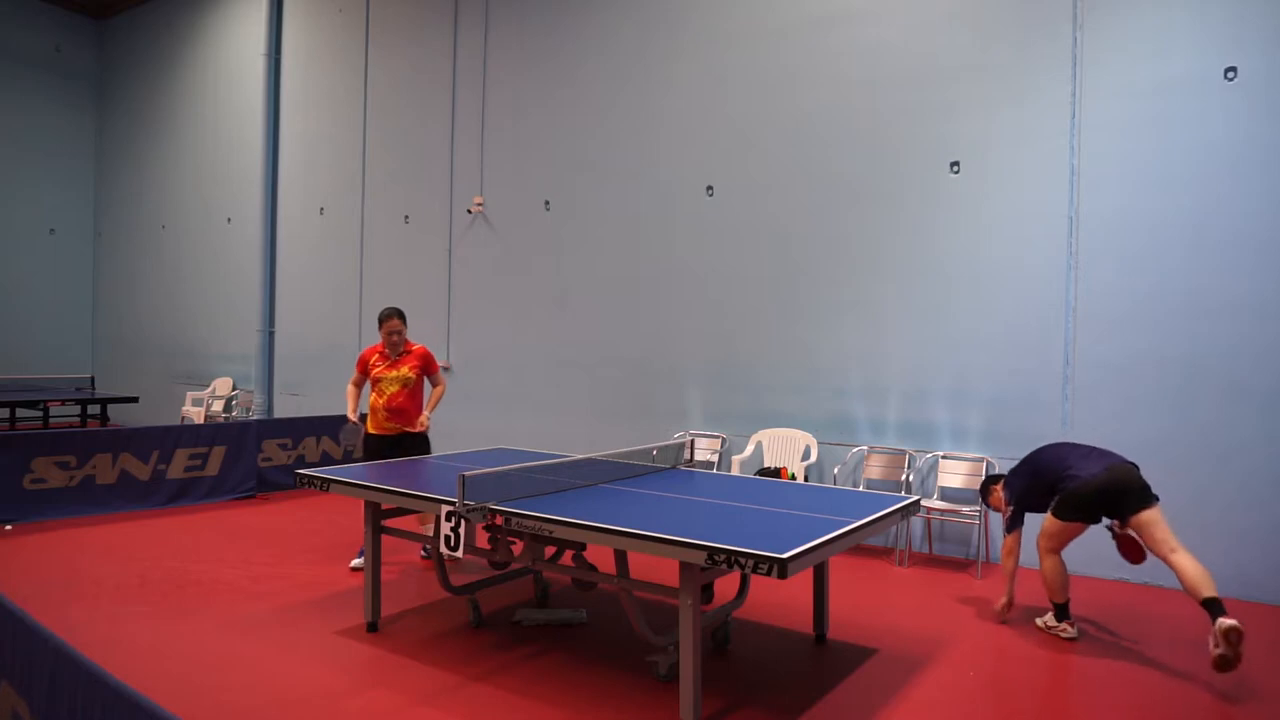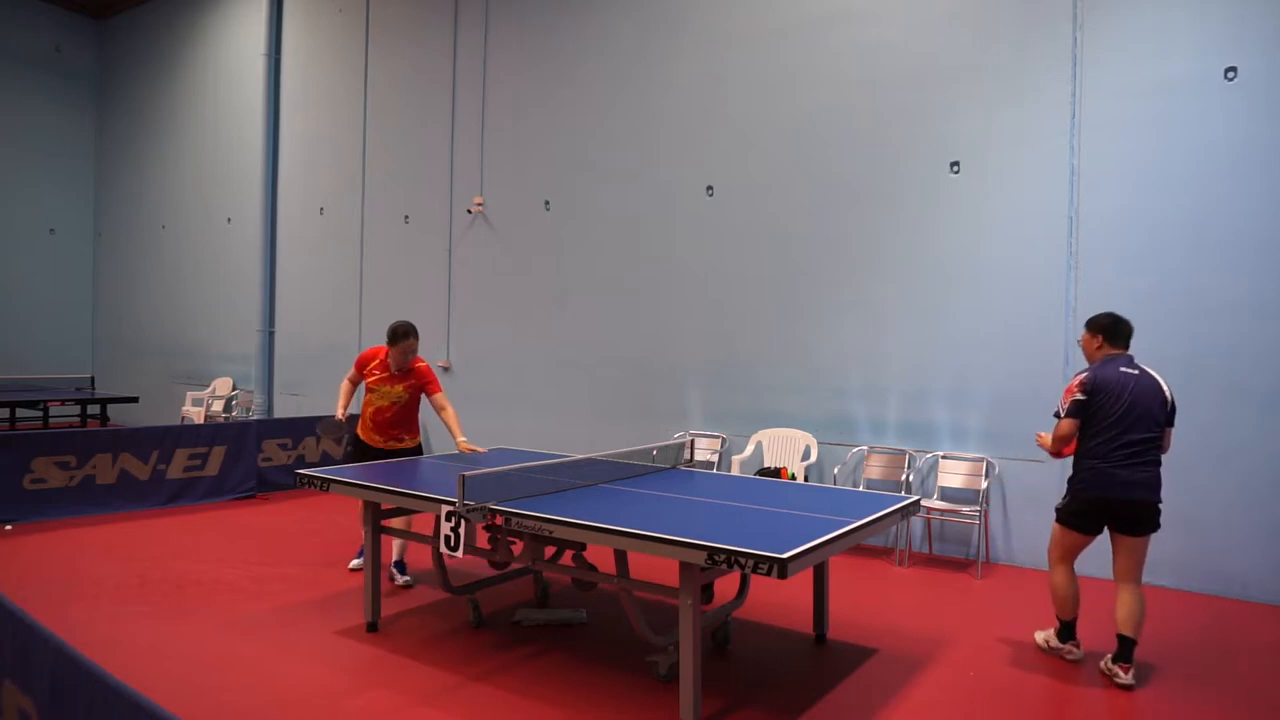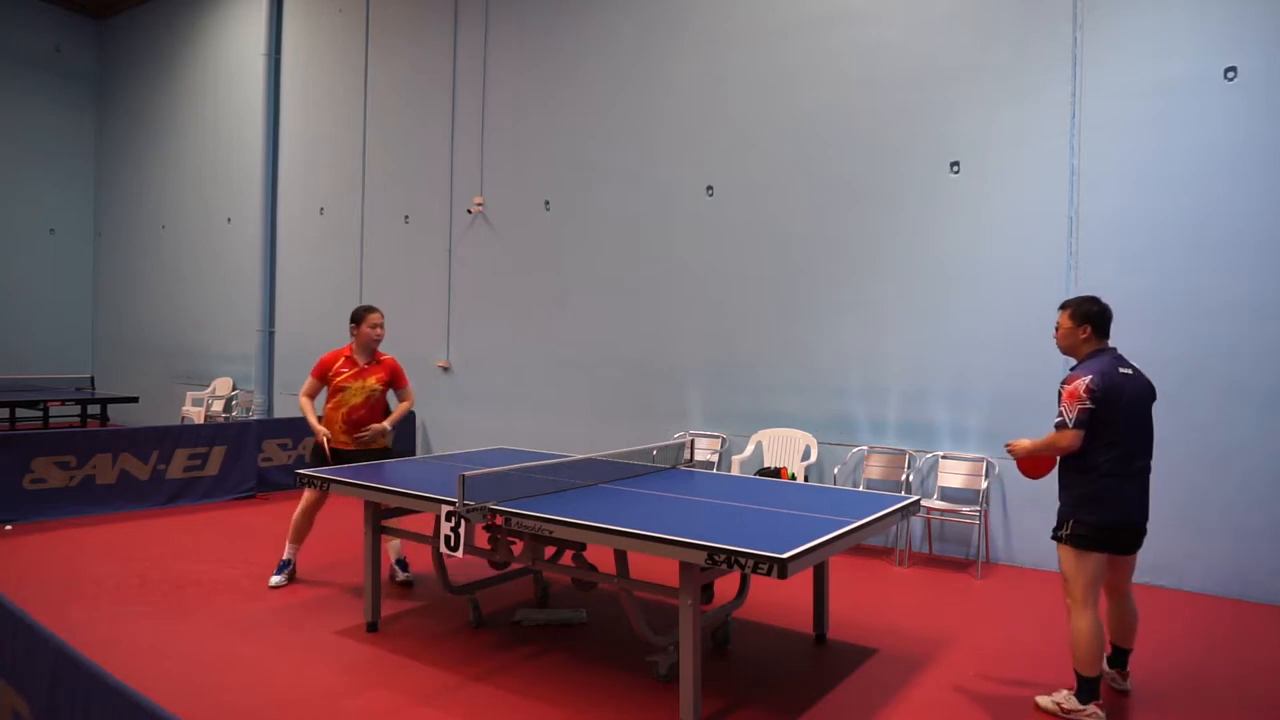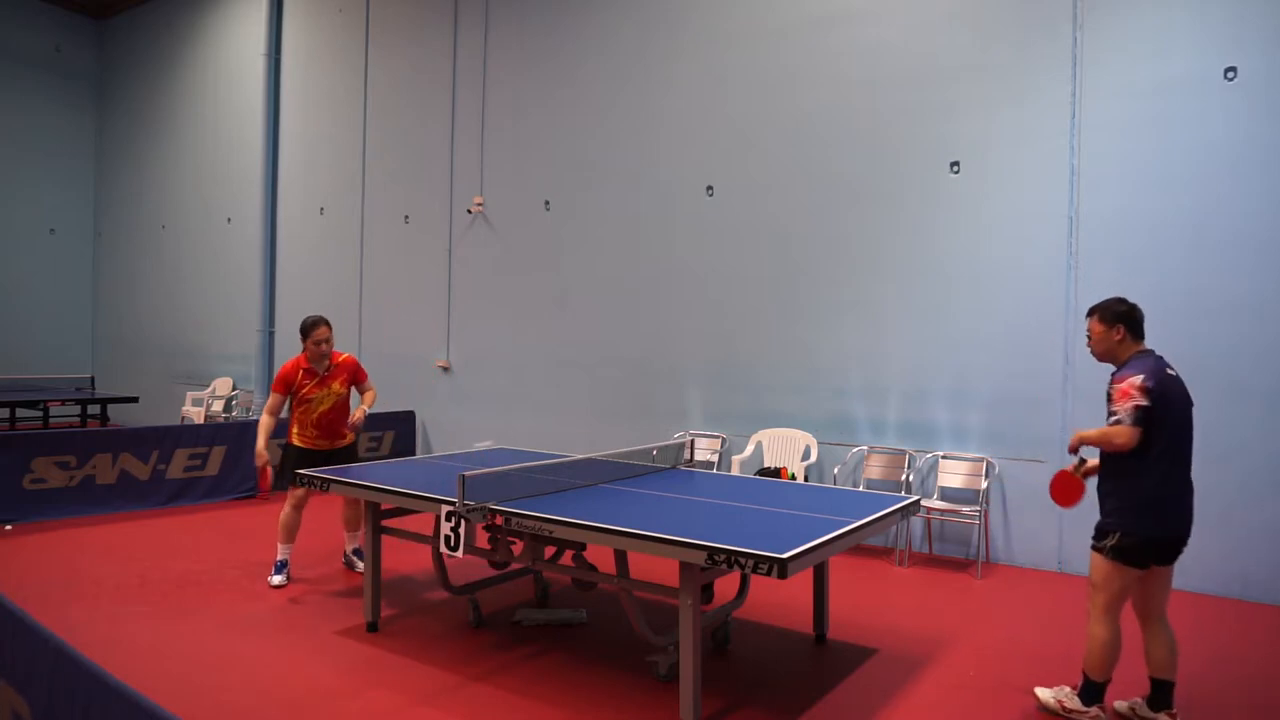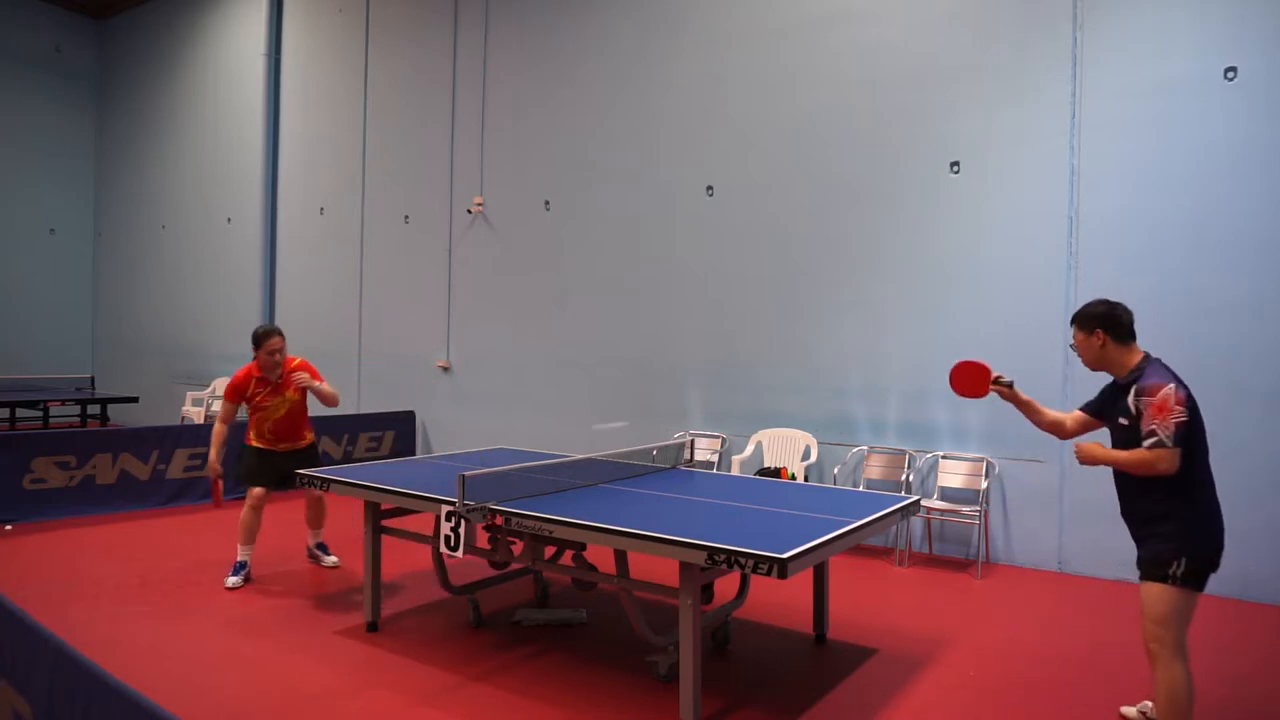
dt=1s
person 1, frame 1
left shoulder: (1013, 488)
left elbow: (1011, 548)
left wrist: (1008, 594)
right wrist: (1120, 515)
left hip: (1084, 485)
right hip: (1125, 472)
left knee: (1047, 547)
right knee: (1172, 550)
left ankle: (1061, 619)
right ankle: (1220, 618)
person 1, frame 2
left shoulder: (1088, 379)
right shoulder: (1158, 384)
left elbow: (1065, 433)
right elbow: (1164, 444)
left wrist: (1052, 446)
left hip: (1092, 488)
right hip: (1143, 492)
left knee: (1060, 560)
right knee: (1129, 581)
left ankle: (1066, 639)
right ankle: (1123, 662)
person 1, frame 3
left shoulder: (1083, 379)
right shoulder: (1139, 377)
left elbow: (1067, 442)
left wrist: (1029, 448)
left hip: (1088, 509)
right hip: (1133, 506)
left knee: (1081, 604)
right knee: (1119, 590)
right ankle: (1118, 668)
person 1, frame 4
left shoulder: (1132, 378)
right shoulder: (1168, 376)
left elbow: (1125, 438)
left wrist: (1085, 437)
right wrist: (1097, 464)
left hip: (1133, 518)
right hip: (1171, 517)
left knee: (1101, 610)
right knee: (1153, 614)
person 1, frame 5
left shoulder: (1157, 387)
right shoulder: (1126, 386)
left elbow: (1163, 461)
right elbow: (1068, 424)
left wrist: (1100, 455)
right wrist: (1016, 399)
left hip: (1180, 535)
right hip: (1169, 530)
left knee: (1161, 644)
right knee: (1166, 632)
person 2, frame 1
left shoulder: (421, 354)
right shoulder: (368, 356)
left elbow: (439, 385)
right elbow: (354, 384)
left wrist: (426, 413)
right wrist: (351, 410)
left hip: (412, 433)
right hip: (377, 433)
left ankle: (429, 544)
right ankle: (368, 548)
person 2, frame 2
left shoulder: (422, 371)
right shoulder: (368, 358)
left elbow: (444, 407)
right elbow: (350, 381)
left wrist: (460, 439)
right wrist: (341, 408)
left hip: (403, 446)
right hip: (367, 440)
left ankle: (398, 563)
right ankle: (367, 547)
person 2, frame 3
left shoulder: (389, 365)
right shoulder: (331, 360)
left elbow: (408, 401)
right elbow: (305, 396)
left wrist: (386, 426)
right wrist: (316, 426)
left hip: (372, 448)
right hip: (332, 445)
right knee: (310, 503)
left ankle: (398, 563)
right ankle: (288, 562)
person 2, frame 4
left shoulder: (348, 364)
right shoulder: (290, 371)
left elbow: (369, 390)
right elbow: (270, 413)
left wrist: (362, 409)
right wrist: (261, 444)
left hip: (341, 443)
right hip: (303, 446)
left knee: (353, 495)
right knee: (296, 499)
left ankle: (352, 552)
right ankle: (282, 563)
person 2, frame 5
left shoulder: (300, 368)
right shoulder: (242, 379)
left elbow: (333, 402)
right elbow: (223, 421)
left wrist: (316, 386)
right wrist: (213, 455)
left hip: (301, 444)
right hip: (261, 447)
left knee: (315, 495)
right knee: (255, 500)
left ankle: (316, 546)
right ankle: (242, 564)
